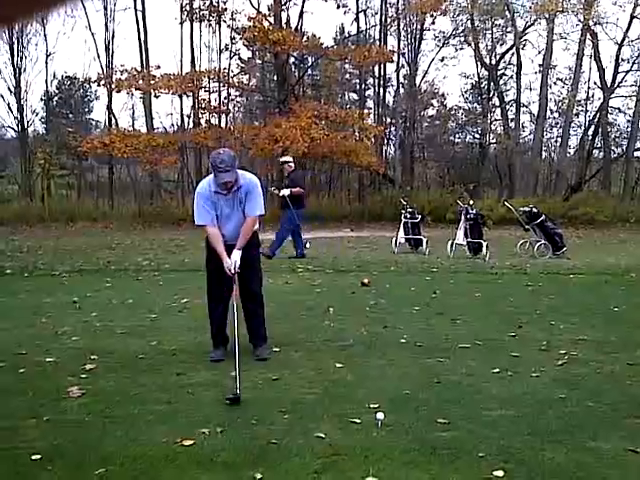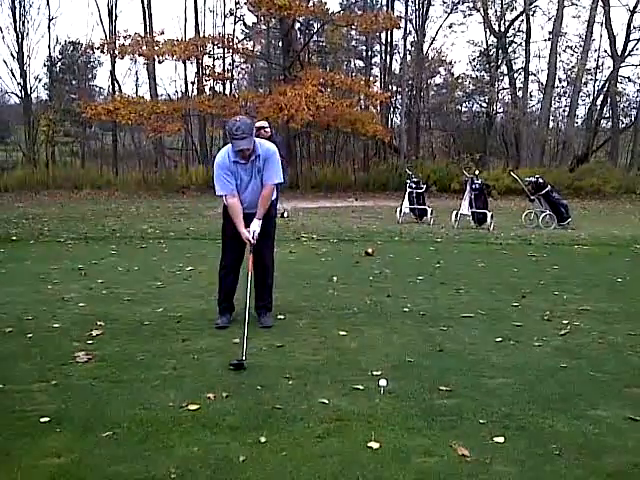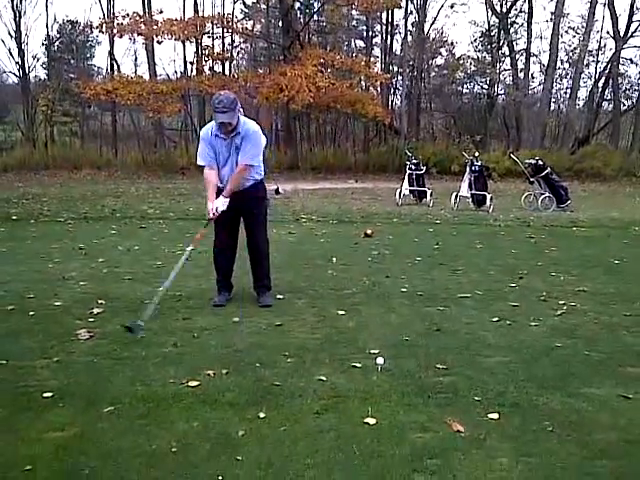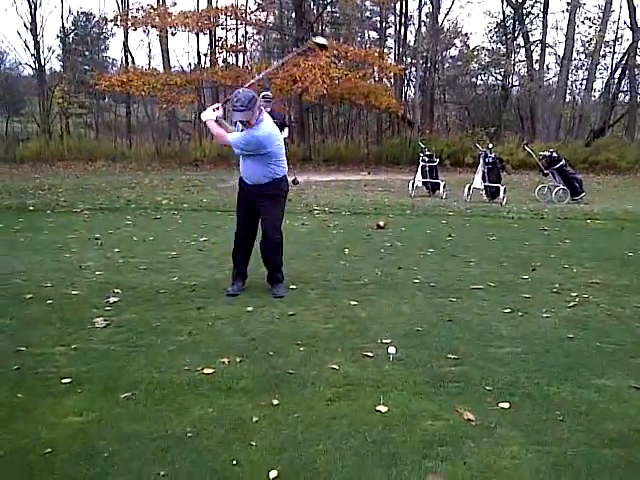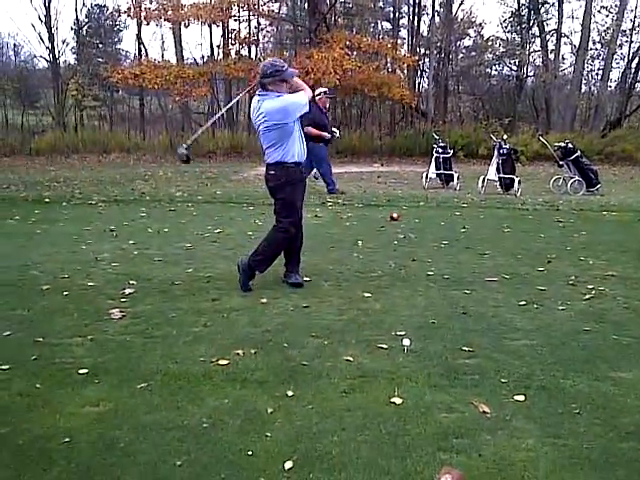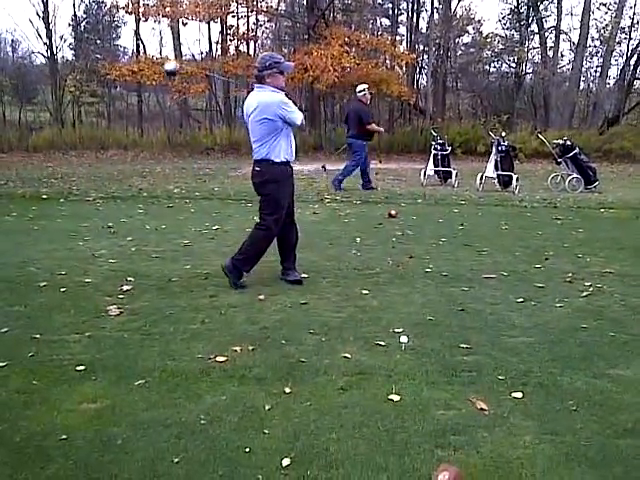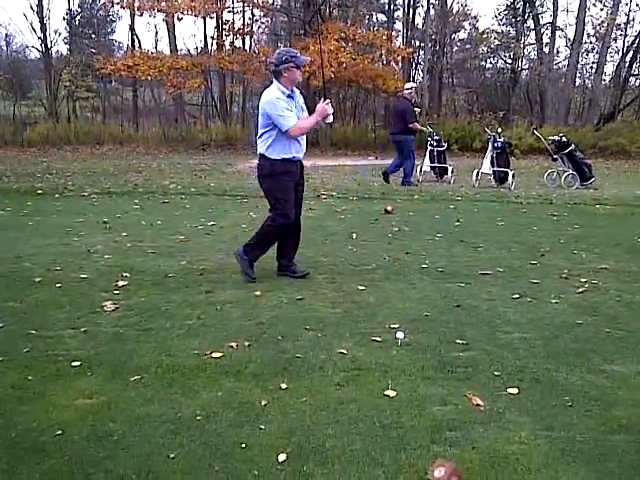
dt=0.7s
person 1, frame 1
left shoulder: (251, 182)
right shoulder: (203, 189)
left elbow: (251, 219)
right elbow: (210, 227)
left wrist: (238, 250)
right wrist: (224, 258)
left hip: (247, 243)
right hip: (217, 245)
left knee: (252, 293)
right knee: (217, 296)
left ankle: (259, 341)
right ankle: (219, 343)
person 1, frame 2
left shoulder: (269, 151)
right shoulder: (222, 159)
left elbow: (269, 188)
right elbow: (231, 197)
left wrist: (257, 220)
right wrist: (241, 229)
left hip: (264, 212)
right hip: (234, 214)
left knee: (264, 263)
right knee: (229, 263)
left ankle: (264, 309)
right ankle: (225, 310)
person 1, frame 3
left shoulder: (252, 132)
right shoulder: (207, 132)
left elbow: (242, 169)
right elbow: (210, 169)
left wrist: (225, 197)
right wrist: (212, 200)
left hip: (252, 192)
right hip: (223, 193)
left knee: (258, 243)
right knee: (223, 244)
left ankle: (263, 289)
right ankle: (223, 289)
person 1, frame 4
left shoulder: (262, 134)
right shoulder: (248, 119)
left elbow: (225, 140)
right elbow: (235, 135)
left wrist: (209, 120)
right wrist: (218, 120)
left hip: (271, 189)
right hip: (248, 186)
left knee: (271, 236)
right knee: (243, 234)
left ankle: (276, 280)
right ankle: (238, 278)
person 1, frame 5
left shoulder: (259, 101)
right shoulder: (282, 105)
right elbow: (308, 93)
left wrist: (287, 79)
right wrist: (292, 81)
left hip: (285, 170)
right hip: (285, 173)
left knee: (294, 222)
right knee: (286, 224)
left ankle: (292, 270)
right ankle: (251, 265)
person 1, frame 6
left shoulder: (253, 98)
right shoulder: (276, 101)
right elbow: (299, 120)
right wrist: (289, 106)
left hip: (273, 169)
right hip: (273, 171)
left knee: (286, 219)
right knee: (270, 223)
left ankle: (289, 267)
right ankle: (237, 265)
person 1, frame 7
left shoulder: (296, 94)
right shoulder: (272, 97)
left elbow: (301, 127)
right elbow: (294, 130)
left wrist: (318, 116)
right wrist: (316, 117)
left hip: (295, 165)
right hip: (274, 168)
left knee: (293, 217)
right knee: (282, 217)
left ankle: (285, 263)
right ankle: (248, 253)
